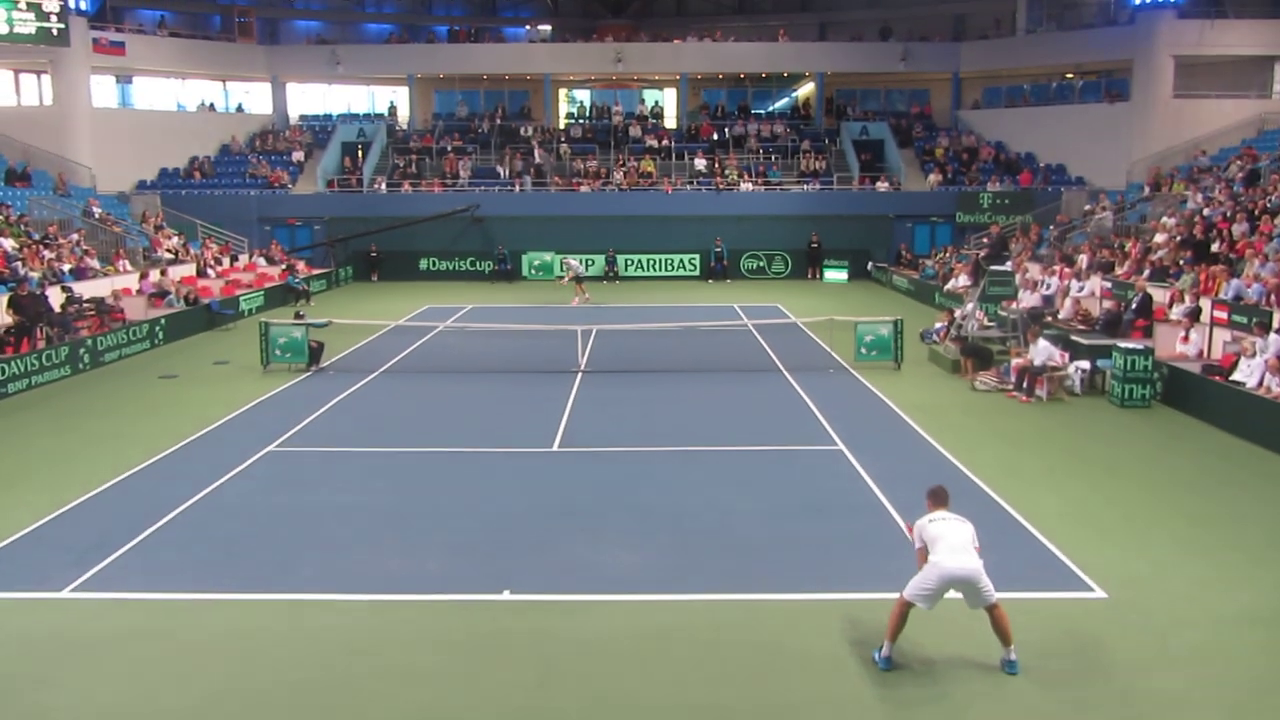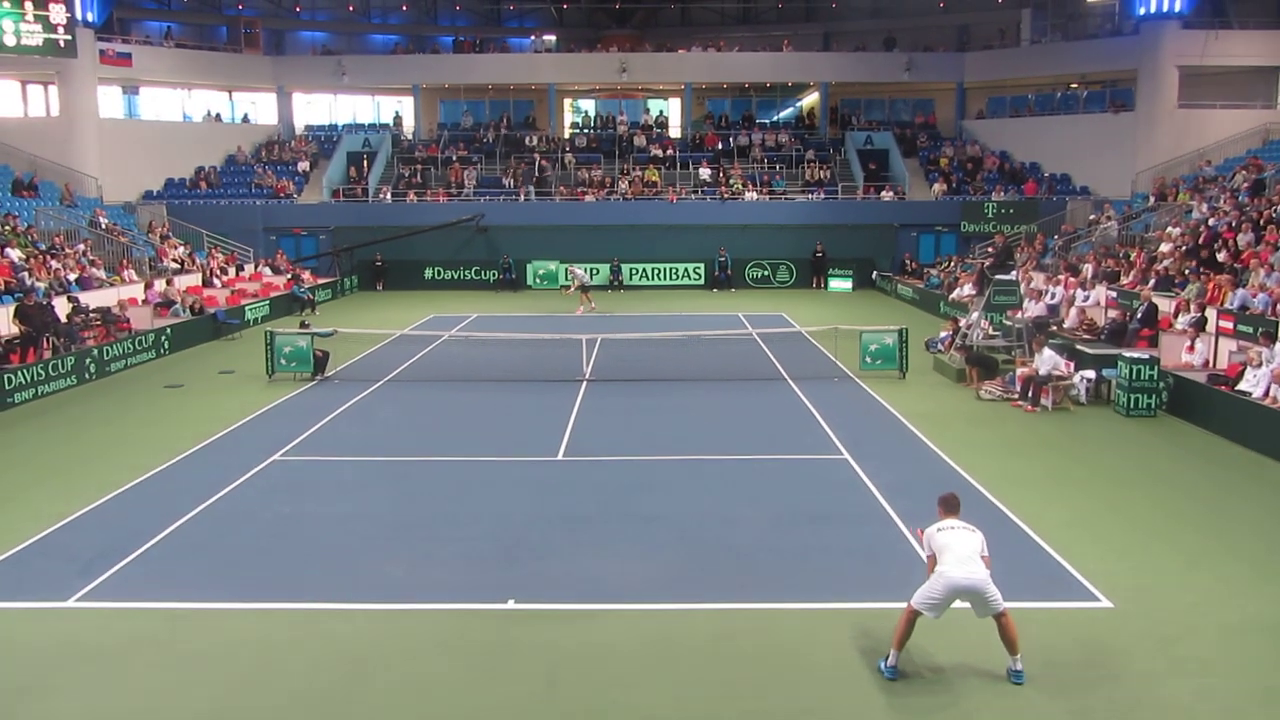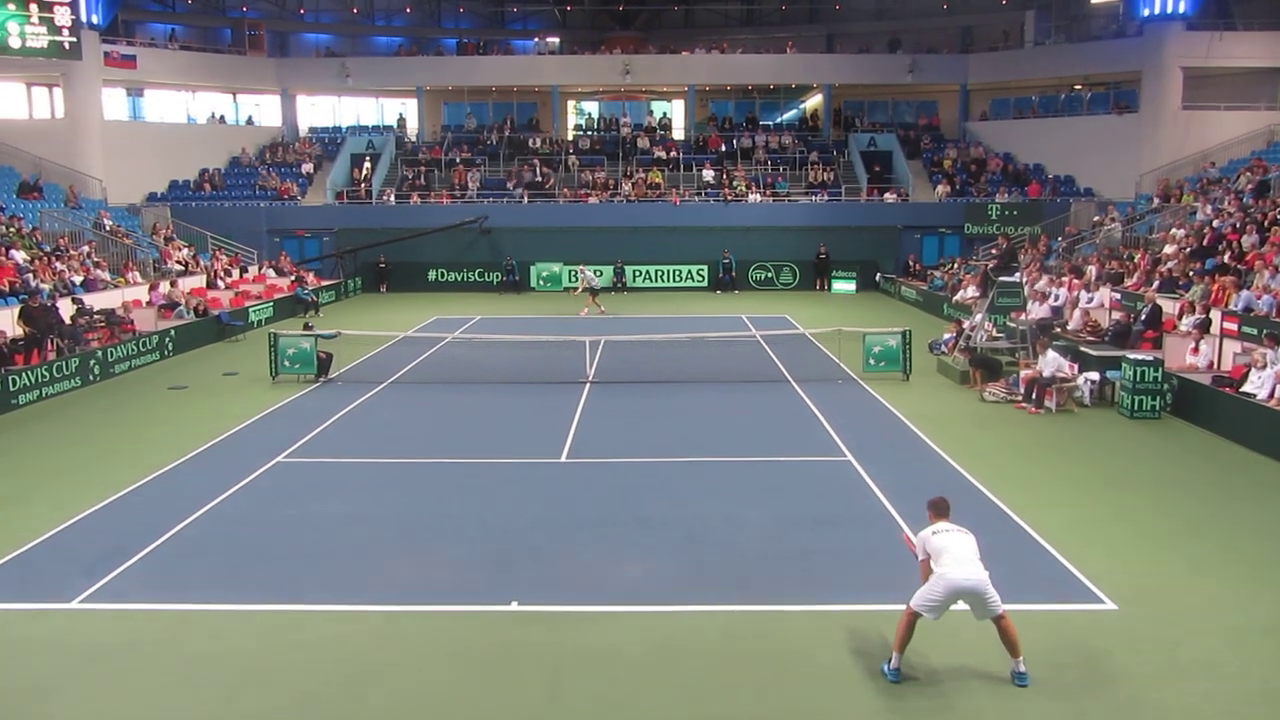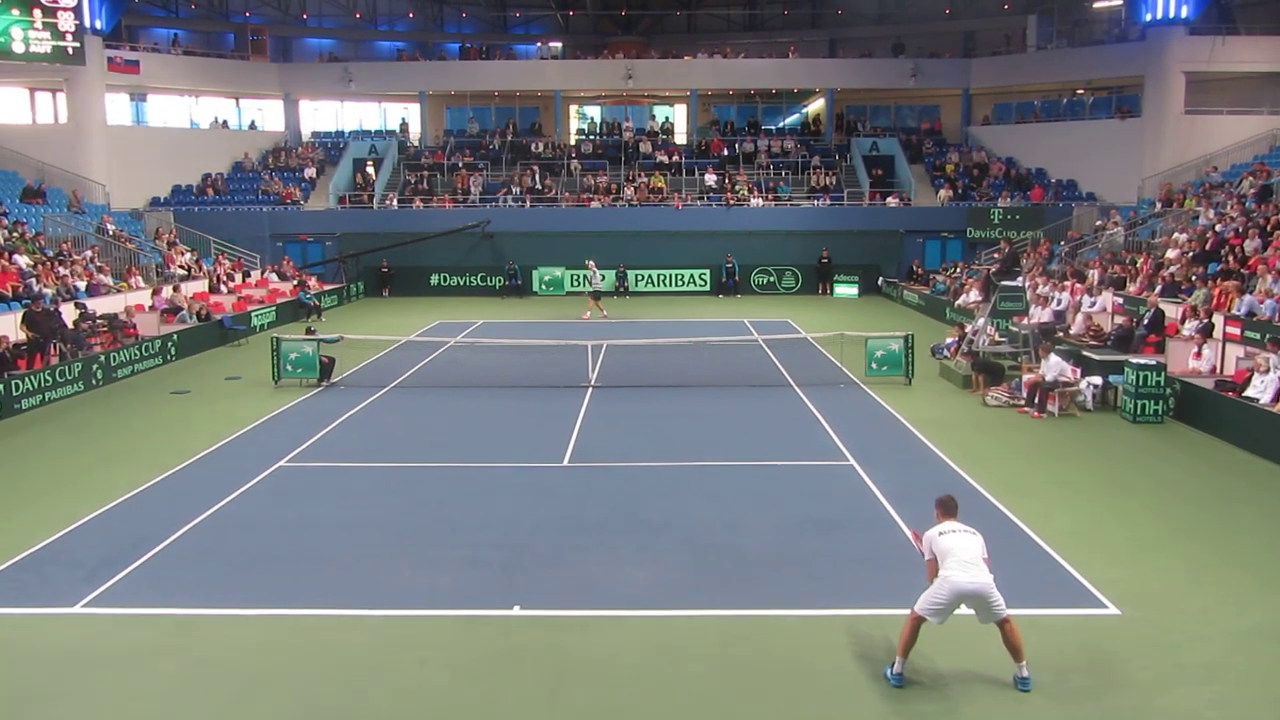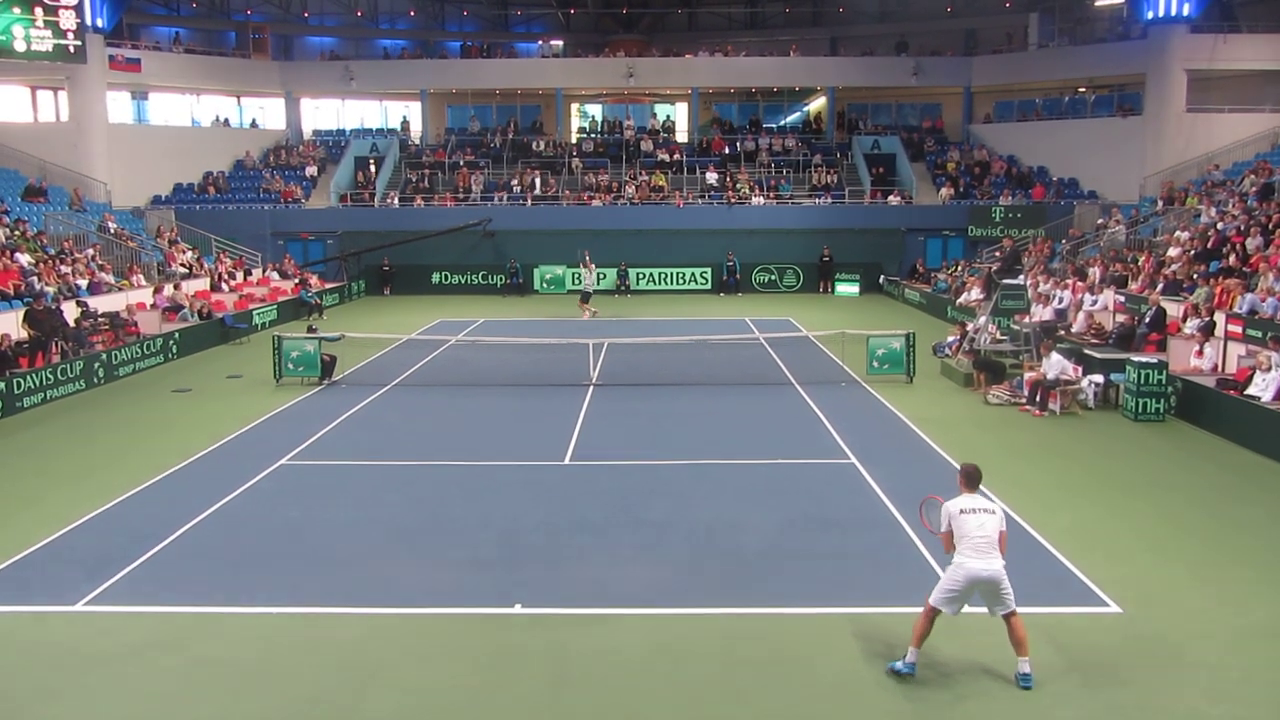
dt=0.5s
person 1, frame 1
left shoulder: (922, 523)
right shoulder: (965, 523)
left elbow: (922, 565)
left hip: (940, 567)
right hip: (972, 568)
left knee: (903, 603)
right knee: (993, 607)
left ankle: (885, 655)
right ankle: (1010, 658)
person 1, frame 2
left shoulder: (931, 531)
right shoulder: (976, 532)
left elbow: (931, 572)
left hip: (947, 578)
right hip: (979, 578)
left knee: (911, 612)
right knee: (1002, 615)
left ankle: (891, 664)
right ankle: (1016, 667)
person 1, frame 3
left shoulder: (925, 534)
right shoulder: (967, 533)
left elbow: (926, 577)
left hip: (947, 578)
right hip: (978, 579)
left knee: (910, 614)
right knee: (1001, 618)
left ankle: (894, 667)
right ankle: (1020, 670)
person 1, frame 4
left shoulder: (931, 534)
right shoulder: (975, 534)
left elbow: (932, 577)
left hip: (951, 582)
right hip: (983, 582)
left knee: (914, 618)
right knee: (1005, 622)
left ankle: (897, 672)
right ankle: (1023, 675)
person 1, frame 5
left shoulder: (950, 506)
right shoulder: (996, 508)
left elbow: (947, 547)
right elbow: (1002, 550)
left hip: (964, 569)
right hip: (994, 569)
left knee: (930, 610)
right knee: (1011, 616)
left ankle: (909, 662)
right ankle: (1024, 671)
